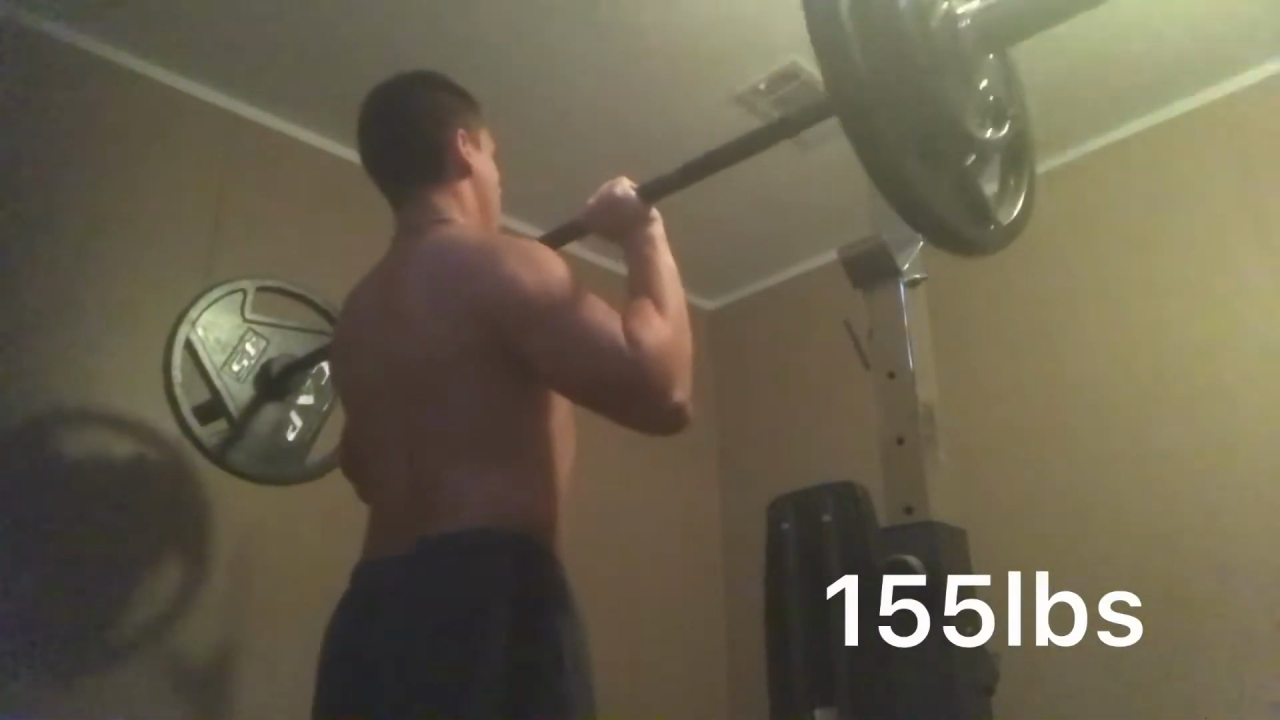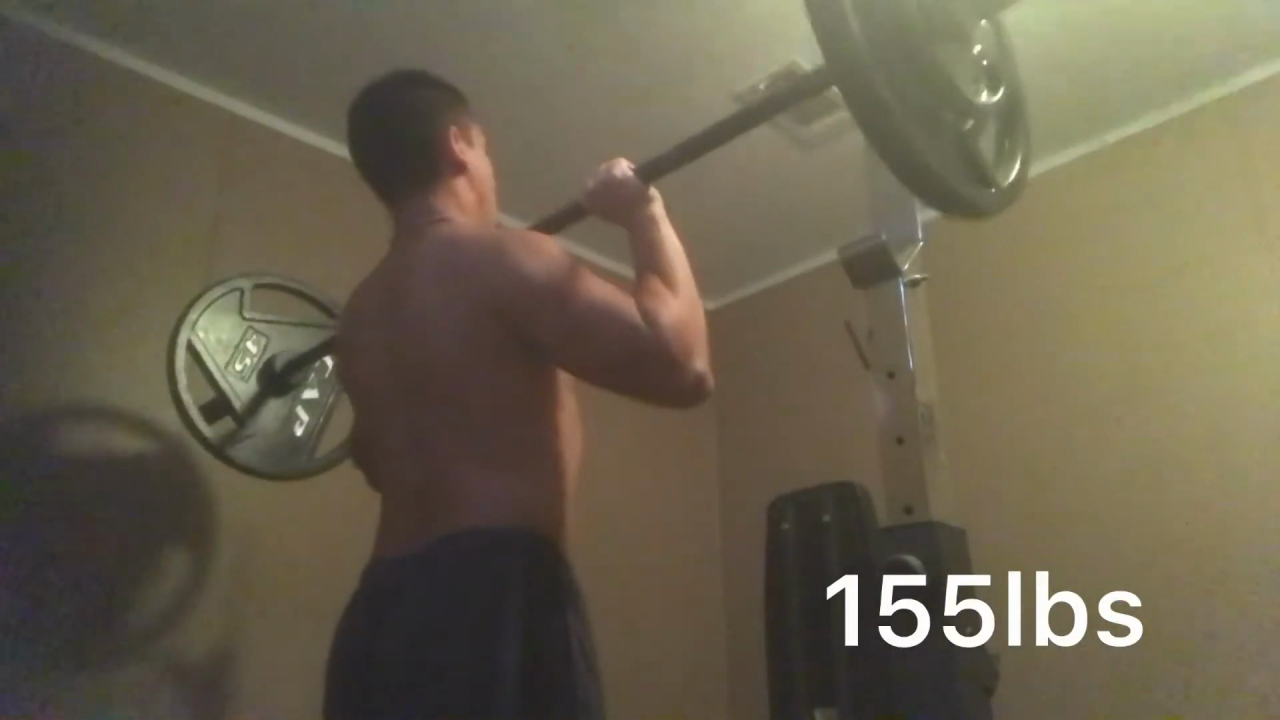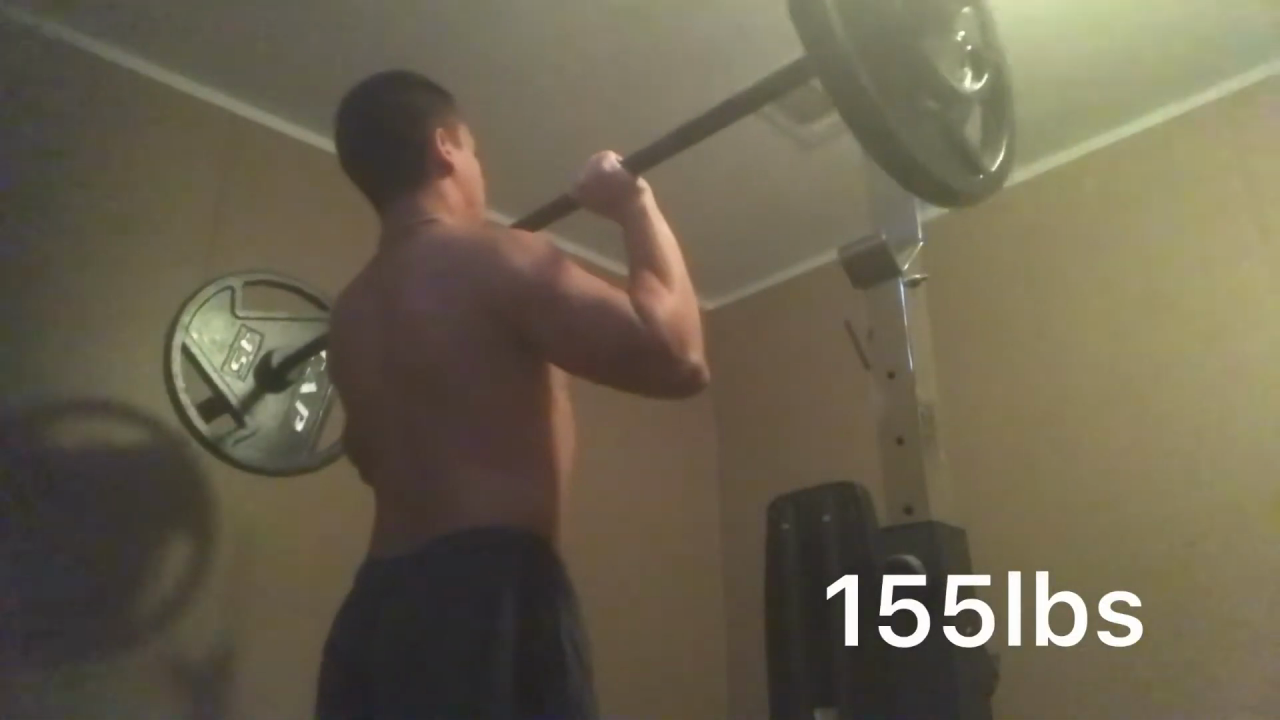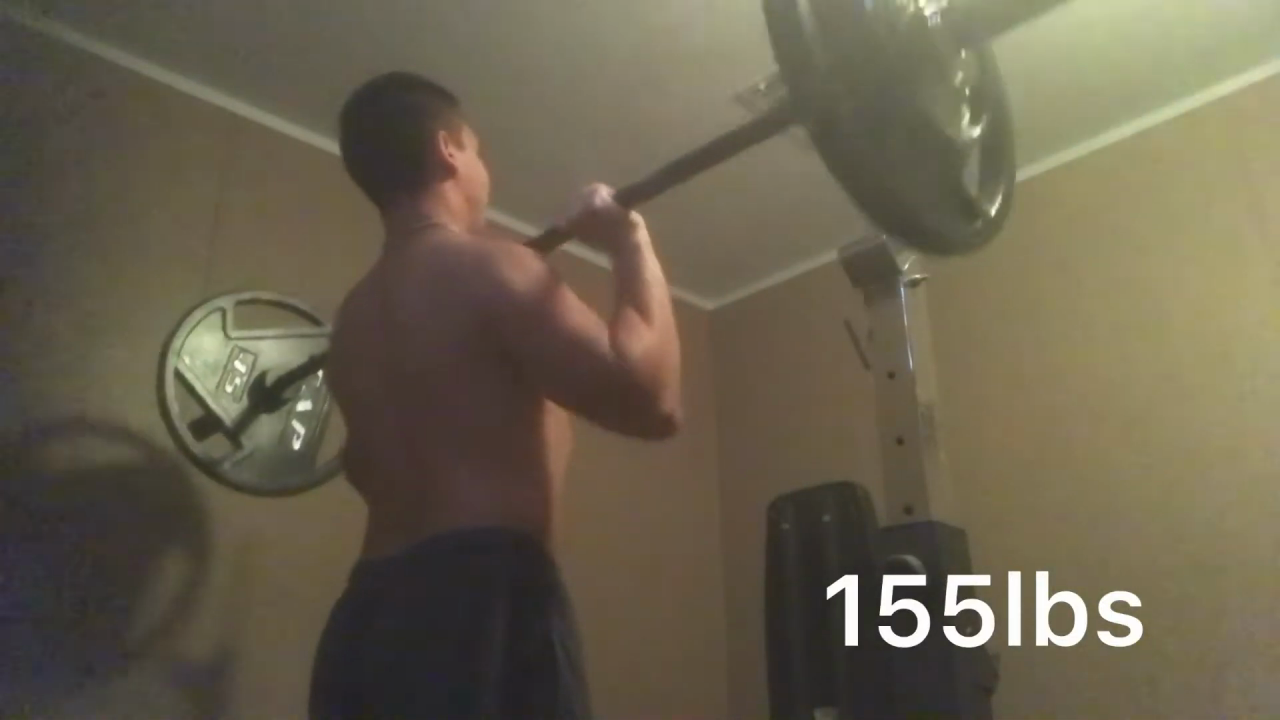
dt=0.3s
person 1, frame 1
left shoulder: (360, 309)
right shoulder: (498, 263)
right elbow: (660, 393)
right wrist: (644, 235)
left hip: (375, 613)
right hip: (480, 603)
person 1, frame 2
left shoulder: (362, 310)
right shoulder: (499, 260)
right elbow: (679, 368)
right wrist: (645, 215)
left hip: (385, 609)
right hip: (489, 602)
person 1, frame 3
left shoulder: (352, 310)
right shoulder: (491, 260)
right elbow: (676, 358)
right wrist: (637, 208)
left hip: (378, 613)
right hip: (484, 603)
person 1, frame 4
left shoulder: (357, 314)
right shoulder: (486, 268)
right elbow: (650, 401)
right wrist: (629, 241)
left hip: (373, 612)
right hip: (477, 607)
